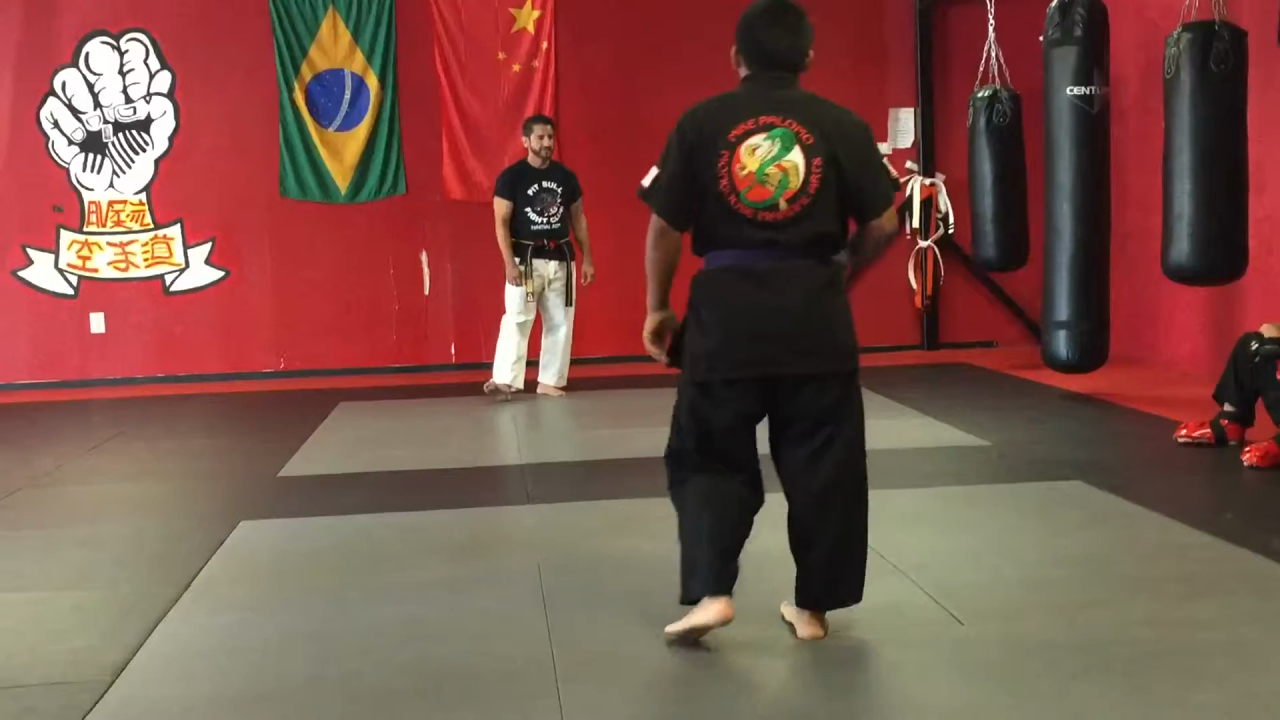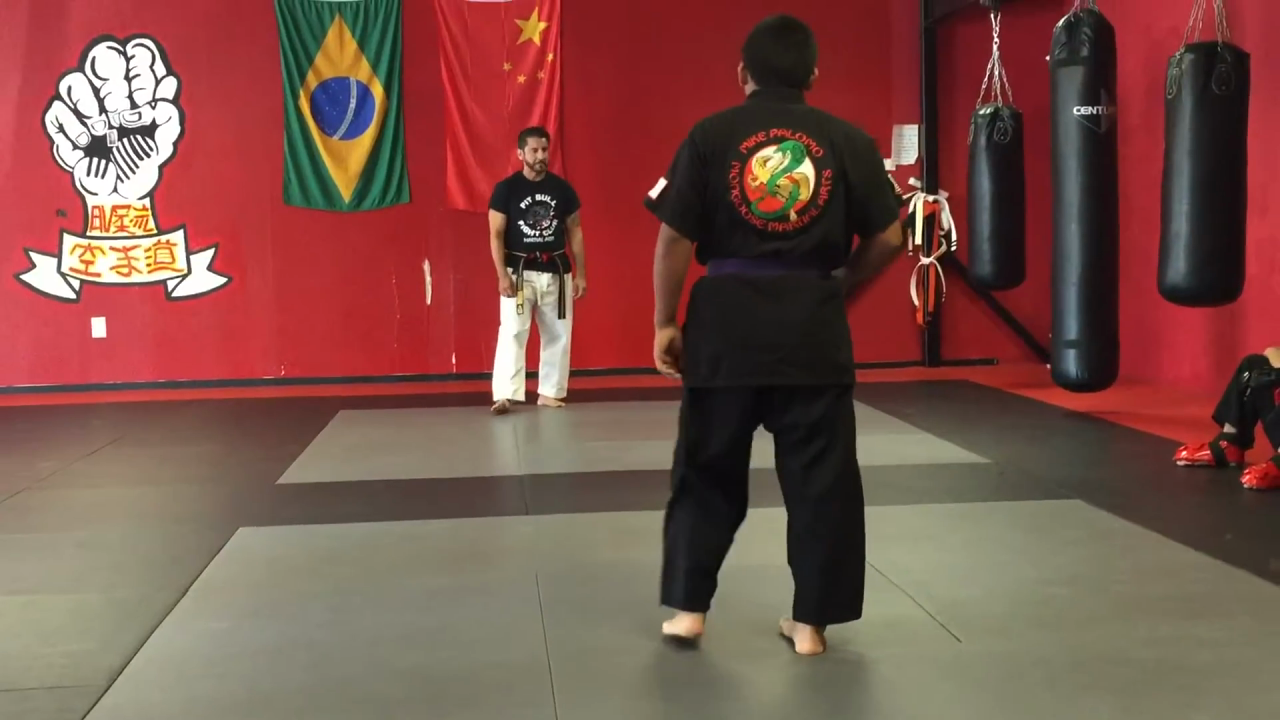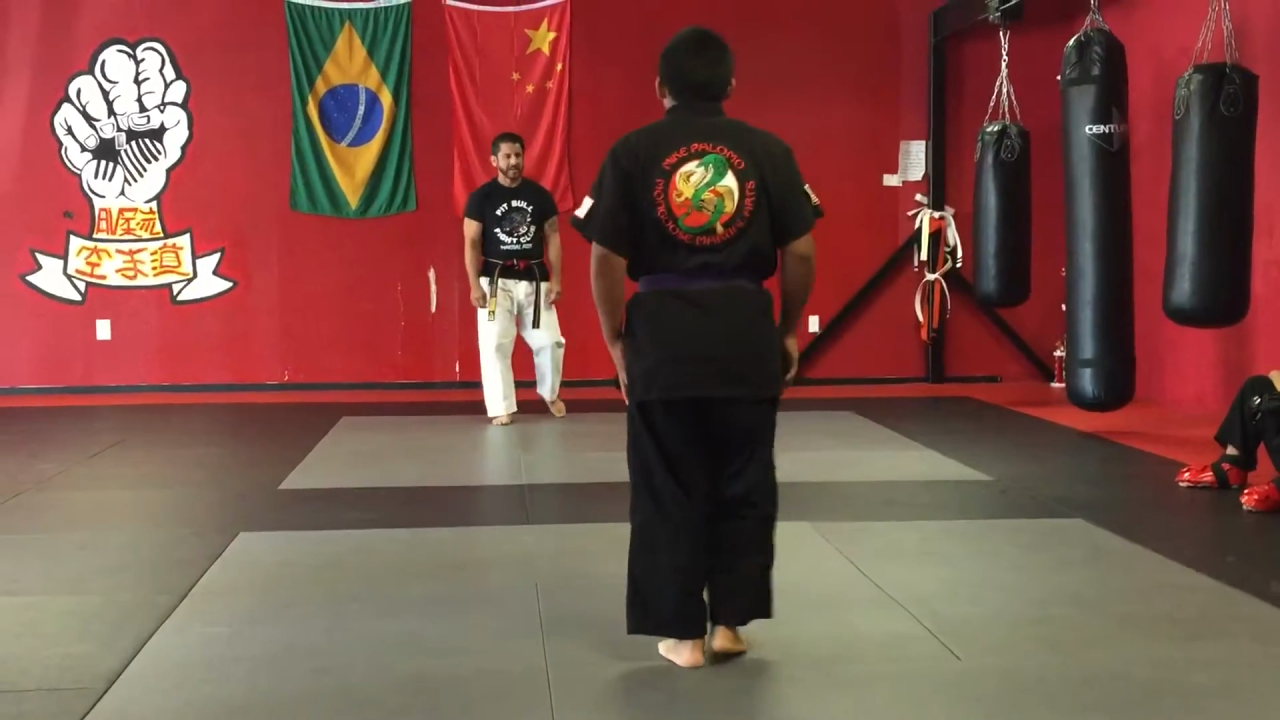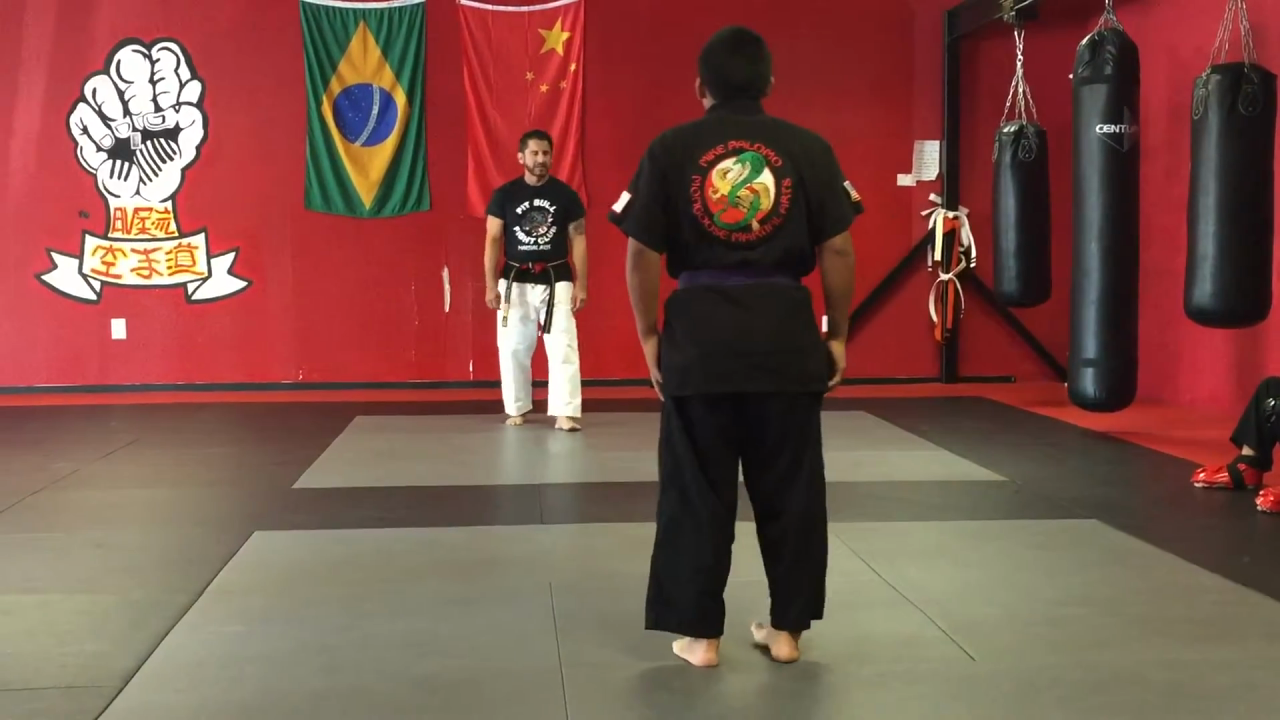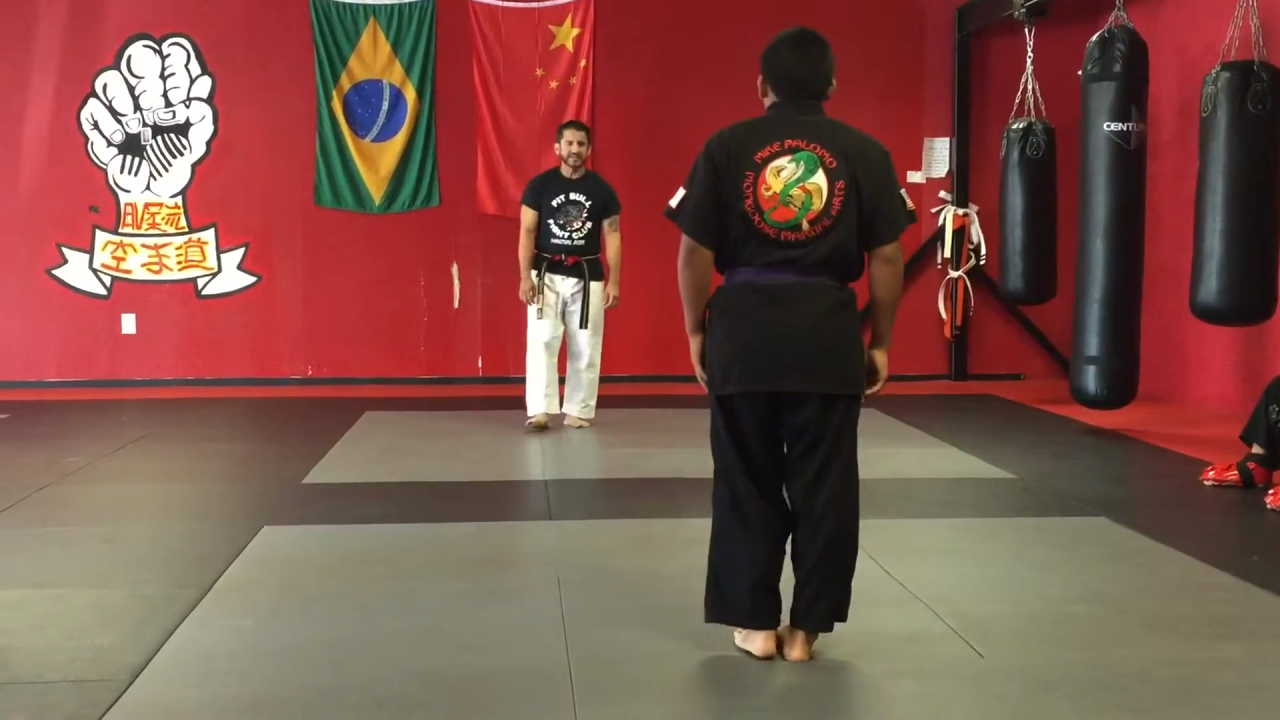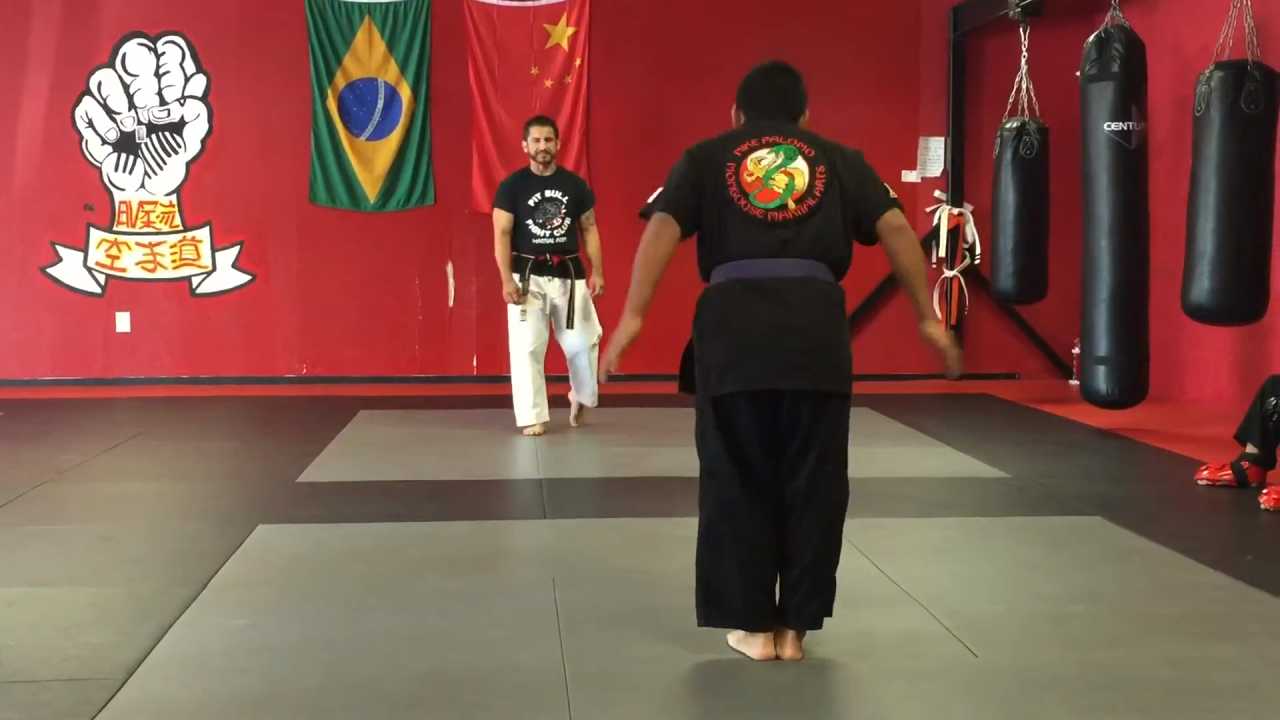
dt=0.7s
person 1, frame 1
left shoulder: (701, 123)
right shoulder: (841, 124)
left elbow: (664, 227)
right elbow: (883, 224)
left wrist: (657, 306)
left hip: (726, 308)
right hip: (814, 311)
left knee: (707, 458)
right knee: (825, 464)
left ankle: (710, 593)
right ankle: (812, 606)
person 1, frame 2
left shoulder: (710, 134)
right shoulder: (848, 140)
left elbow: (673, 238)
right elbow: (886, 238)
left wrist: (665, 322)
left hip: (726, 317)
right hip: (812, 321)
left knee: (706, 472)
right knee: (822, 476)
left ankle: (687, 606)
right ankle: (811, 620)
person 1, frame 3
left shoulder: (633, 152)
right shoulder: (768, 150)
left elbow: (605, 259)
right elbow: (800, 253)
left wrist: (617, 339)
right wrist: (788, 331)
left hip: (662, 335)
right hip: (746, 332)
left knee: (668, 489)
right knee: (745, 488)
left ankle: (683, 633)
right ankle: (729, 622)
person 1, frame 4
left shoulder: (671, 148)
right shoulder: (808, 148)
left elbow: (642, 254)
right elbow: (837, 250)
left wrist: (650, 333)
right wrist: (837, 334)
left hip: (700, 332)
right hip: (786, 331)
left knee: (696, 489)
right knee: (790, 487)
left ankle: (699, 632)
right ankle: (786, 627)
person 1, frame 5
left shoulder: (727, 146)
right shoulder: (864, 152)
left elbow: (694, 251)
right elbow: (887, 258)
left wrist: (696, 330)
right wrist: (880, 342)
left hip: (743, 330)
right hip: (828, 334)
left knee: (746, 484)
right knee: (825, 487)
left ankle: (755, 623)
right ankle: (805, 627)
person 1, frame 6
left shoulder: (705, 156)
right shoulder: (839, 158)
left elbow: (663, 227)
right elbow: (895, 229)
left wrist: (632, 314)
right wrist: (927, 315)
left hip: (732, 329)
right hip: (815, 328)
left knee: (736, 483)
right knee: (815, 483)
left ankle: (752, 624)
right ankle: (795, 626)
person 2, frame 1
left shoulder: (566, 176)
right shoulder: (511, 177)
left elbow: (578, 218)
right elbow: (501, 222)
left wrist: (587, 258)
right wrist: (510, 263)
left hip: (561, 259)
right hip: (525, 258)
left knee: (560, 322)
right knee: (517, 320)
left ankle: (549, 381)
right ankle: (504, 381)
person 2, frame 2
left shoulder: (563, 189)
right shoulder: (506, 189)
left elbow: (574, 232)
right elbow: (496, 234)
left wrist: (580, 273)
right wrist: (502, 275)
left hip: (556, 271)
right hip: (519, 271)
left knee: (558, 335)
right knee: (512, 332)
left ankle: (550, 392)
right ankle: (505, 395)
person 2, frame 3
left shoulder: (540, 194)
right shoulder: (481, 197)
left elbow: (553, 237)
right elbow: (471, 243)
left wrist: (555, 278)
right wrist: (475, 284)
left hip: (535, 278)
right hip: (496, 280)
left knee: (549, 342)
right knee: (495, 345)
left ankle: (549, 393)
right ankle: (501, 409)
person 2, frame 4
left shoulder: (566, 195)
right shoulder: (504, 195)
left elbow: (578, 241)
right elbow: (493, 240)
left wrist: (581, 284)
right wrist: (491, 285)
left hip: (557, 280)
right hip: (516, 281)
left knee: (563, 347)
right knee: (514, 349)
left ankle: (565, 413)
right ankle: (516, 409)
person 2, frame 5
left shoulder: (602, 189)
right shoulder: (540, 185)
left elbow: (612, 237)
right elbow: (527, 231)
left wrist: (613, 281)
right wrist: (525, 276)
left hip: (587, 276)
right hip: (547, 273)
left knee: (586, 348)
right knee: (541, 341)
left ankle: (578, 410)
right ankle: (541, 410)
person 2, frame 6
left shoulder: (575, 184)
right shoulder: (512, 186)
left elbow: (589, 230)
right elbow: (502, 234)
left wrist: (596, 272)
right wrist: (507, 279)
left hip: (570, 274)
right hip: (528, 275)
left knee: (584, 342)
right knee: (527, 348)
left ankle: (581, 398)
right ankle: (532, 417)
